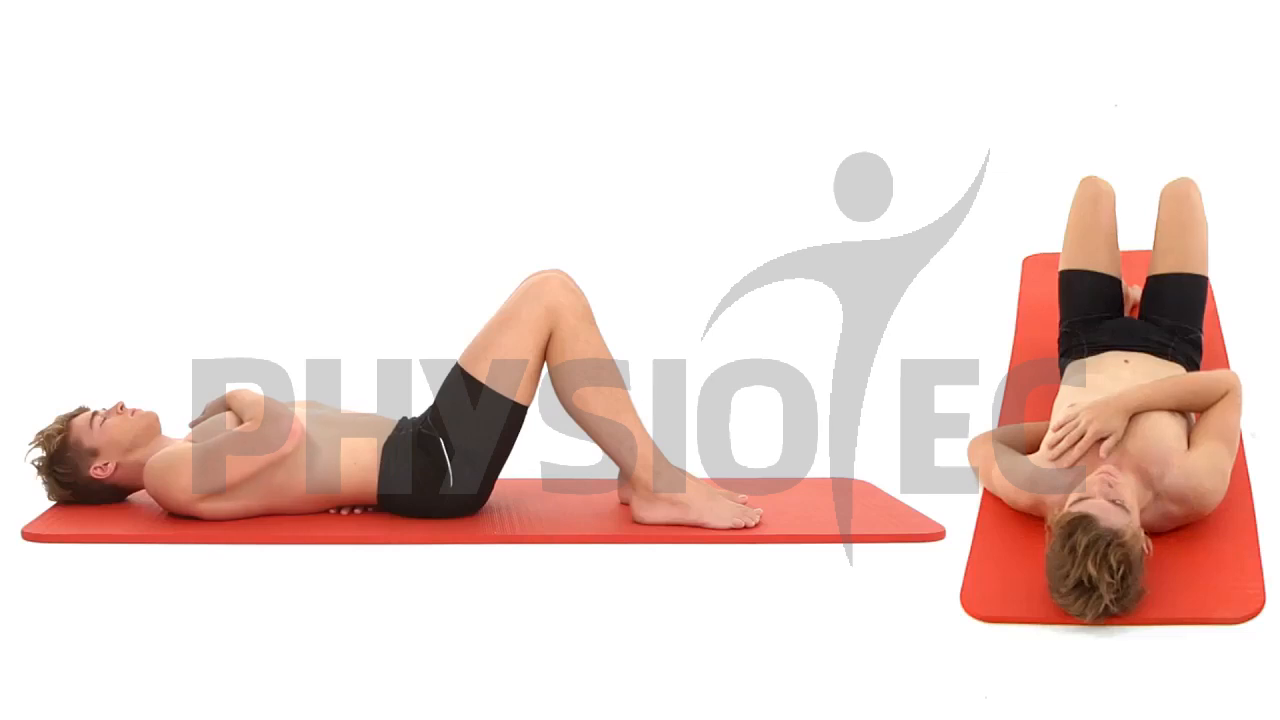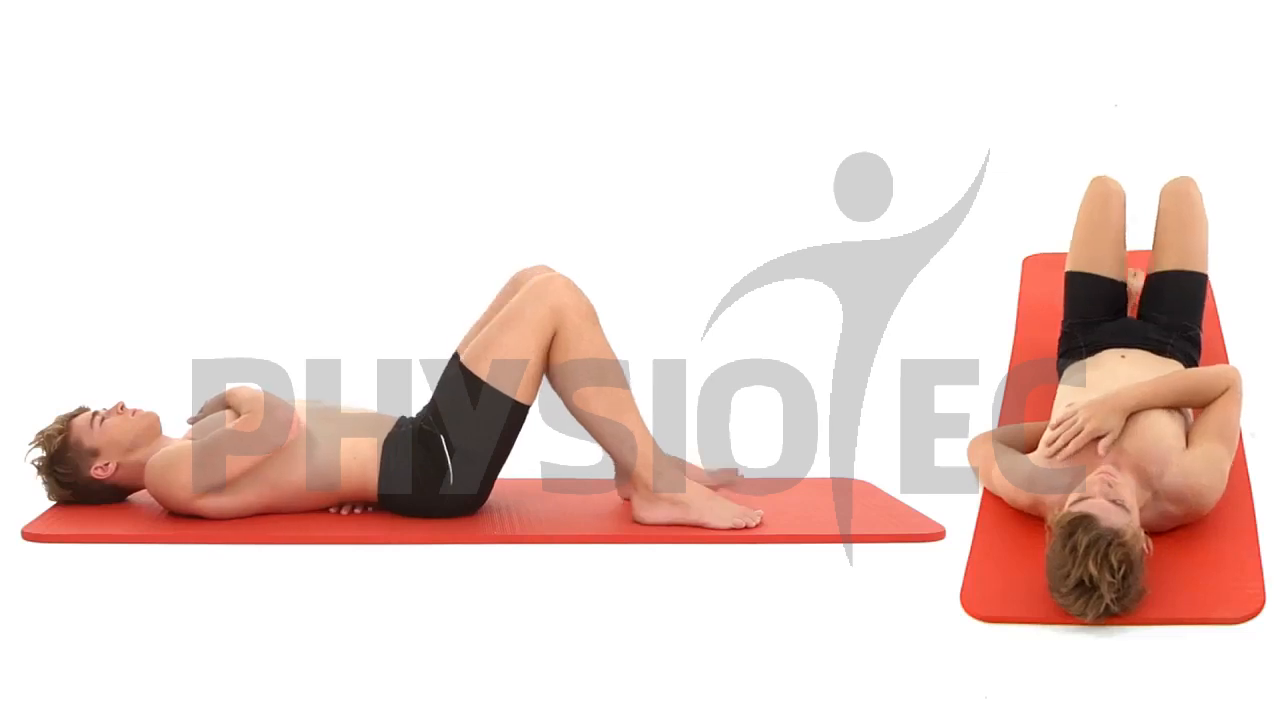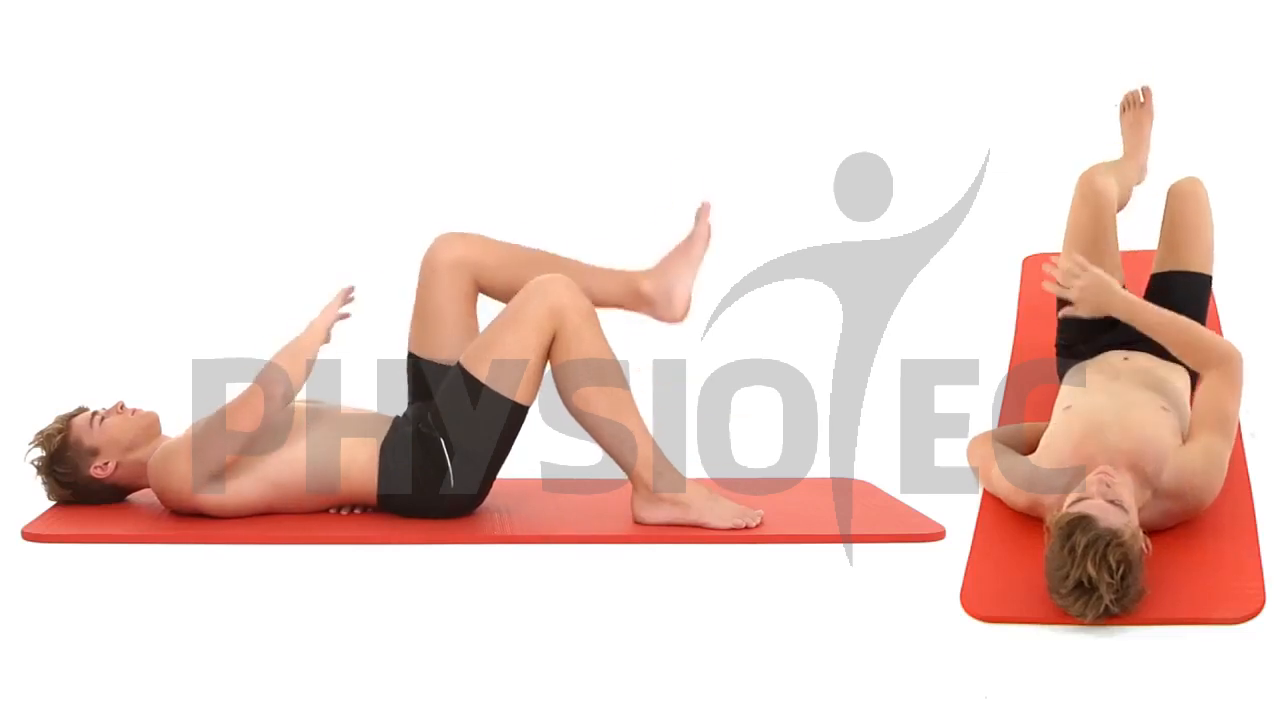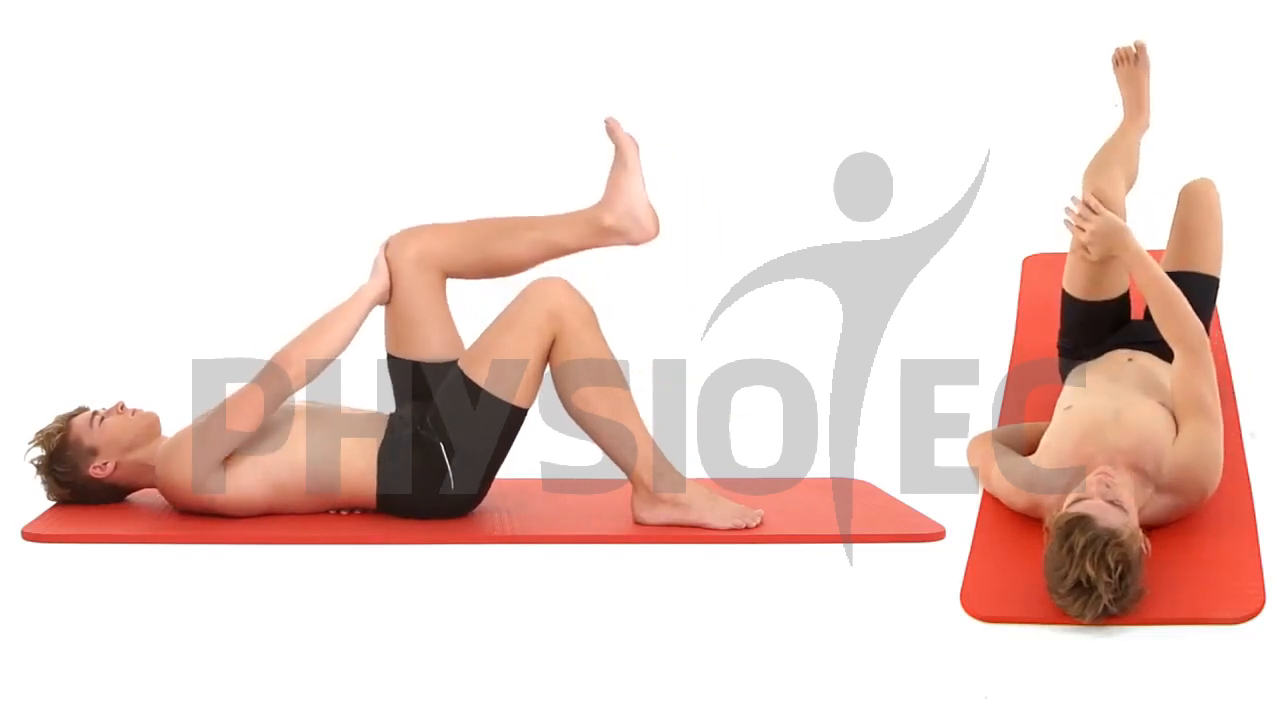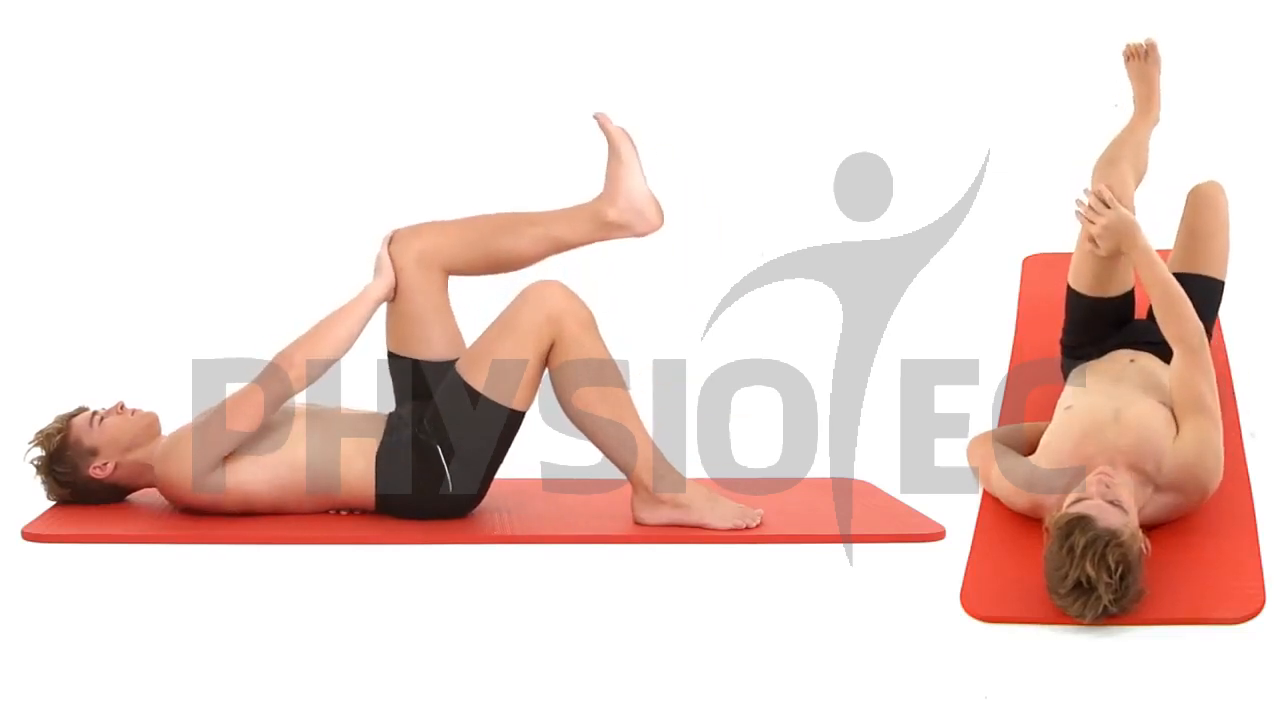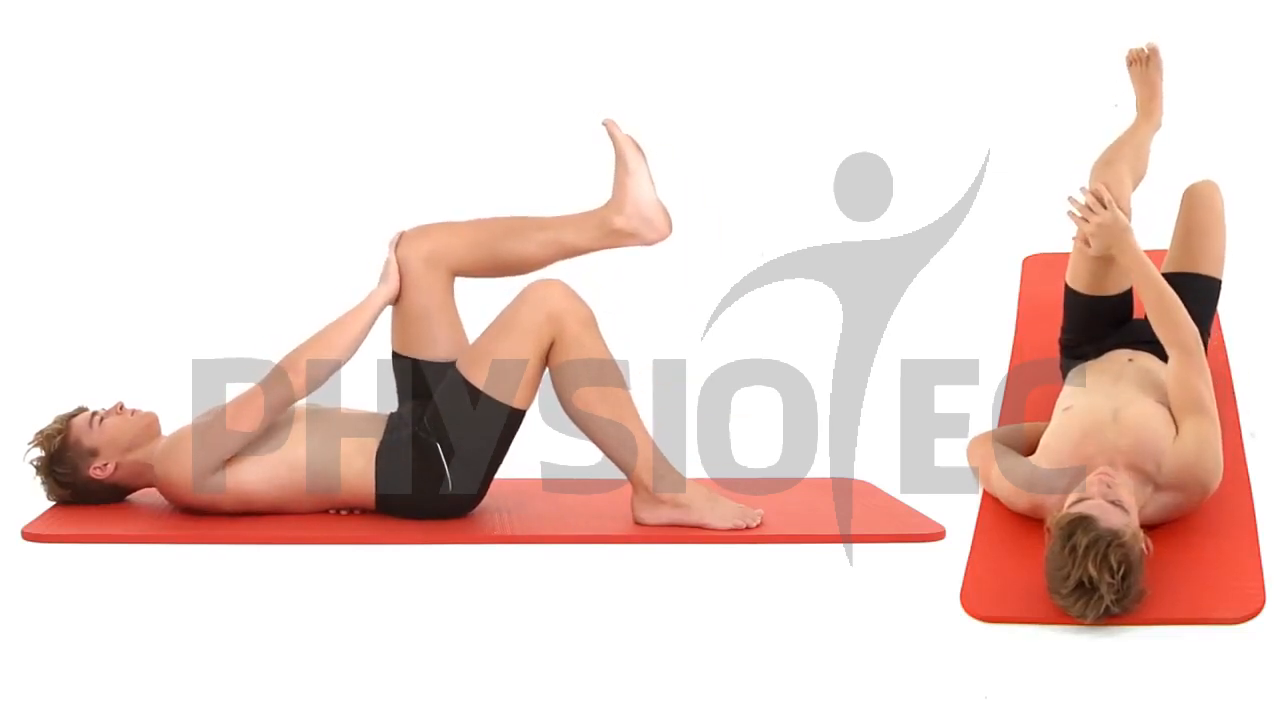
dt=0.7s
person 1, frame 1
left shoulder: (198, 446)
right shoulder: (173, 474)
right elbow: (286, 434)
right wrist: (241, 400)
left hip: (420, 445)
right hip: (433, 469)
left knee: (546, 291)
right knee: (553, 296)
left ankle: (644, 474)
right ankle: (658, 488)
person 1, frame 2
left shoulder: (199, 448)
right shoulder: (175, 472)
right elbow: (282, 426)
right wrist: (237, 396)
left hip: (421, 440)
right hip: (435, 469)
left knee: (537, 282)
right knee: (557, 300)
left ankle: (642, 466)
right ankle: (661, 490)
person 1, frame 3
left shoulder: (201, 451)
right shoulder: (176, 471)
right elbow: (267, 399)
right wrist: (317, 325)
left hip: (419, 436)
right hip: (434, 468)
left knee: (451, 253)
right knee: (553, 298)
left ankle: (646, 290)
right ankle: (663, 492)
person 1, frame 4
left shoulder: (194, 450)
right shoulder: (184, 470)
right elbow: (275, 382)
right wrist: (369, 297)
left hip: (419, 431)
right hip: (434, 468)
left knee: (411, 250)
right knee: (553, 303)
left ankle: (607, 219)
right ankle: (662, 492)
person 1, frame 5
left shoulder: (194, 450)
right shoulder: (180, 468)
right elbow: (275, 384)
right wrist: (374, 294)
left hip: (419, 432)
right hip: (432, 466)
left knee: (413, 247)
right knee: (551, 306)
left ankle: (609, 213)
right ankle: (663, 492)
person 1, frame 6
left shoulder: (195, 452)
right shoulder: (180, 468)
right elbow: (280, 389)
right wrist: (379, 298)
left hip: (419, 430)
right hip: (432, 466)
left knee: (421, 248)
right knee: (551, 305)
left ankle: (617, 220)
right ankle: (661, 491)
person 2, frame 1
left shoulder: (1036, 494)
right shoulder: (1191, 496)
left elbow: (980, 446)
right elbow: (1228, 384)
left wrist: (1064, 425)
right wrist: (1125, 405)
left hip: (1089, 349)
right hip: (1167, 351)
left knee: (1095, 188)
right knee: (1180, 189)
left ankle: (1123, 297)
right ankle: (1132, 299)
person 2, frame 2
left shoulder: (1035, 493)
right shoulder: (1188, 495)
left elbow: (980, 445)
right elbow: (1228, 380)
left wrist: (1059, 424)
right wrist: (1124, 403)
left hip: (1088, 349)
right hip: (1167, 350)
left knee: (1105, 189)
right knee: (1181, 189)
left ankle: (1125, 293)
right ankle: (1133, 293)
person 2, frame 3
left shoulder: (1033, 494)
right shoulder: (1184, 495)
left elbow: (980, 446)
right elbow: (1226, 363)
left wrist: (1056, 427)
right wrist: (1122, 302)
left hip: (1088, 361)
right hip: (1165, 365)
left knee: (1096, 186)
right knee: (1187, 191)
left ankle: (1134, 159)
person 2, frame 4
left shoulder: (1034, 496)
right shoulder: (1187, 486)
left elbow: (979, 444)
right elbow: (1193, 347)
left wrist: (1055, 426)
right wrist: (1127, 247)
left hip: (1090, 360)
right hip: (1162, 359)
left knee: (1099, 194)
right knee: (1199, 192)
left ankle: (1137, 116)
person 2, frame 5
left shoulder: (1033, 496)
right shoulder: (1187, 485)
left elbow: (980, 443)
right elbow: (1191, 347)
left wrist: (1063, 424)
right wrist: (1137, 245)
left hip: (1090, 360)
right hip: (1162, 360)
left knee: (1110, 190)
right knee: (1207, 194)
left ankle: (1147, 111)
person 2, frame 6
left shoulder: (1033, 496)
right shoulder: (1190, 482)
left elbow: (979, 444)
right elbow: (1186, 350)
left wrist: (1059, 425)
right wrist: (1126, 248)
left hip: (1090, 357)
right hip: (1160, 359)
left knee: (1107, 185)
right knee: (1203, 192)
left ankle: (1149, 117)
